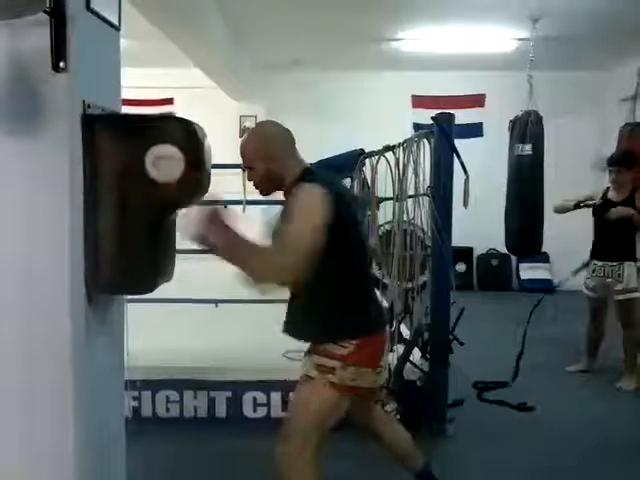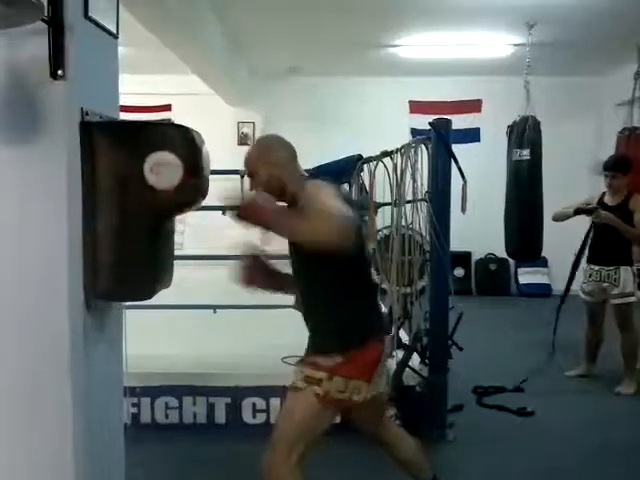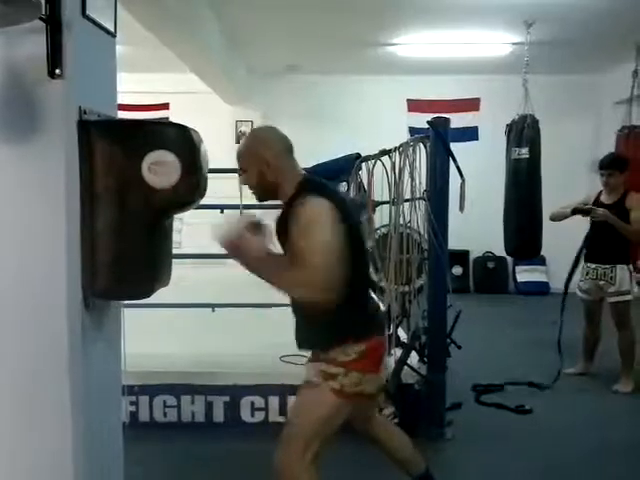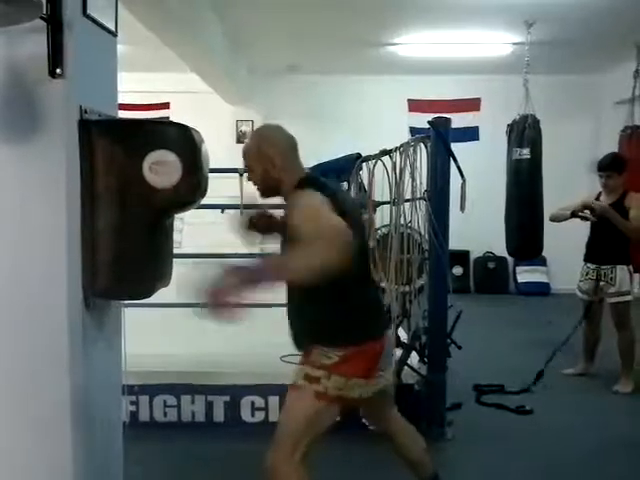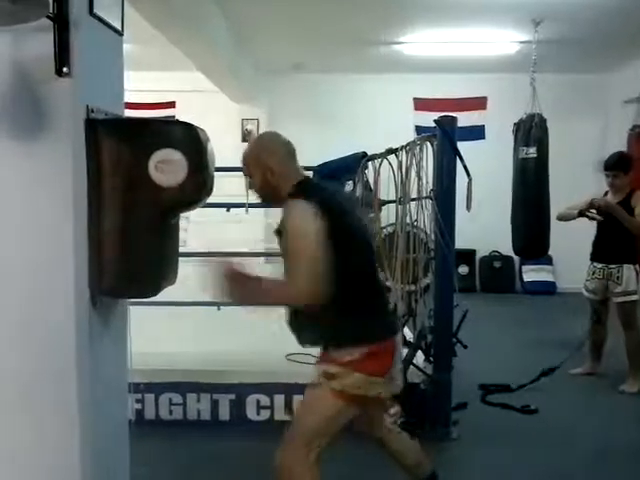
dt=0.2s
person 1, frame 1
left shoulder: (309, 196)
right shoulder: (319, 190)
left elbow: (284, 271)
left wrist: (222, 238)
left hip: (346, 342)
right hip: (360, 331)
right knee: (367, 415)
person 1, frame 2
left shoulder: (316, 194)
right shoulder: (302, 208)
left elbow: (337, 230)
left wrist: (269, 216)
right wrist: (269, 275)
left hip: (343, 351)
right hip: (362, 342)
right knee: (377, 425)
person 1, frame 3
left shoulder: (313, 207)
right shoulder: (302, 201)
left elbow: (316, 287)
left wrist: (253, 255)
left hip: (350, 345)
right hip: (358, 338)
right knee: (368, 421)
person 1, frame 4
left shoulder: (305, 200)
right shoulder: (316, 195)
left elbow: (330, 249)
left wrist: (245, 275)
right wrist: (278, 225)
left hip: (341, 351)
right hip: (368, 337)
right knee: (387, 419)
person 1, frame 5
left shoulder: (301, 210)
right shoulder: (326, 197)
left elbow: (306, 290)
left wrist: (250, 287)
left hip: (358, 351)
right hip: (378, 338)
right knee: (376, 426)
person 2, frame 1
right shoulder: (598, 195)
right elbow: (557, 208)
right wrist: (578, 204)
right hip: (597, 264)
right knee: (595, 316)
right ankle: (589, 361)
person 2, frame 2
right shoulder: (595, 200)
right elbow: (556, 216)
left wrist: (613, 220)
right wrist: (577, 210)
left hip: (620, 270)
right hip: (594, 268)
right knee: (593, 321)
right ankle: (588, 365)
person 2, frame 3
right shoulder: (592, 198)
right elbow: (554, 216)
left wrist: (610, 218)
right wrist: (574, 210)
left hip: (617, 268)
right hip: (591, 266)
right knee: (591, 319)
right ankle: (586, 363)
person 2, frame 4
right shoulder: (592, 199)
right elbow: (554, 216)
left wrist: (609, 212)
right wrist: (574, 213)
left hip: (617, 268)
right hip: (591, 266)
right knee: (590, 319)
right ankle: (586, 363)
person 2, frame 5
right shoulder: (599, 197)
right elbow: (561, 215)
left wrist: (614, 209)
right wrist: (581, 213)
right hip: (597, 265)
right knee: (597, 318)
right ankle: (593, 363)
